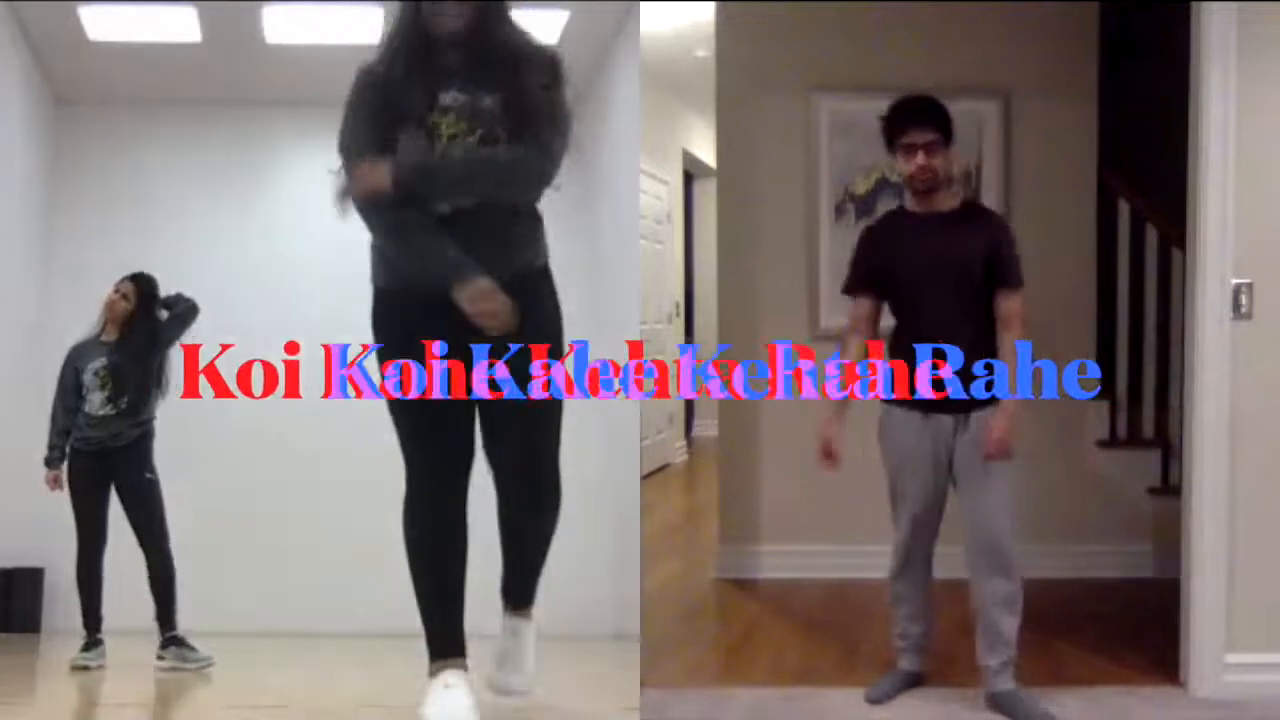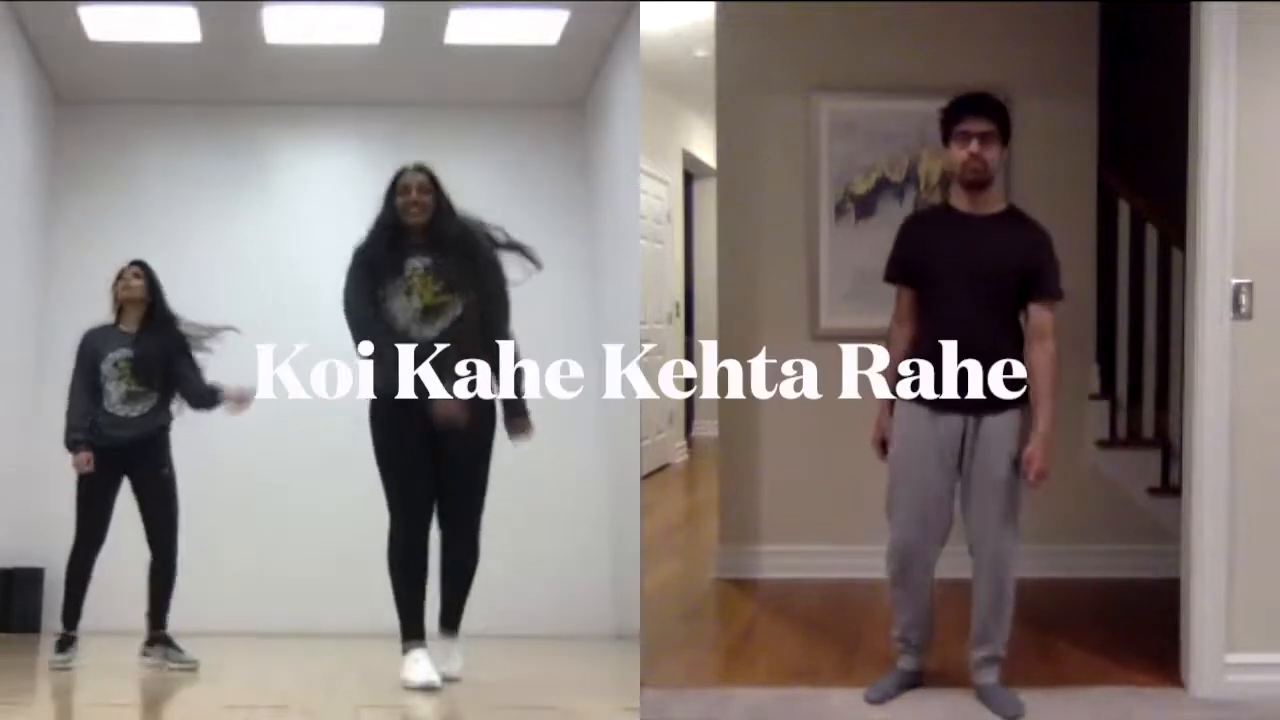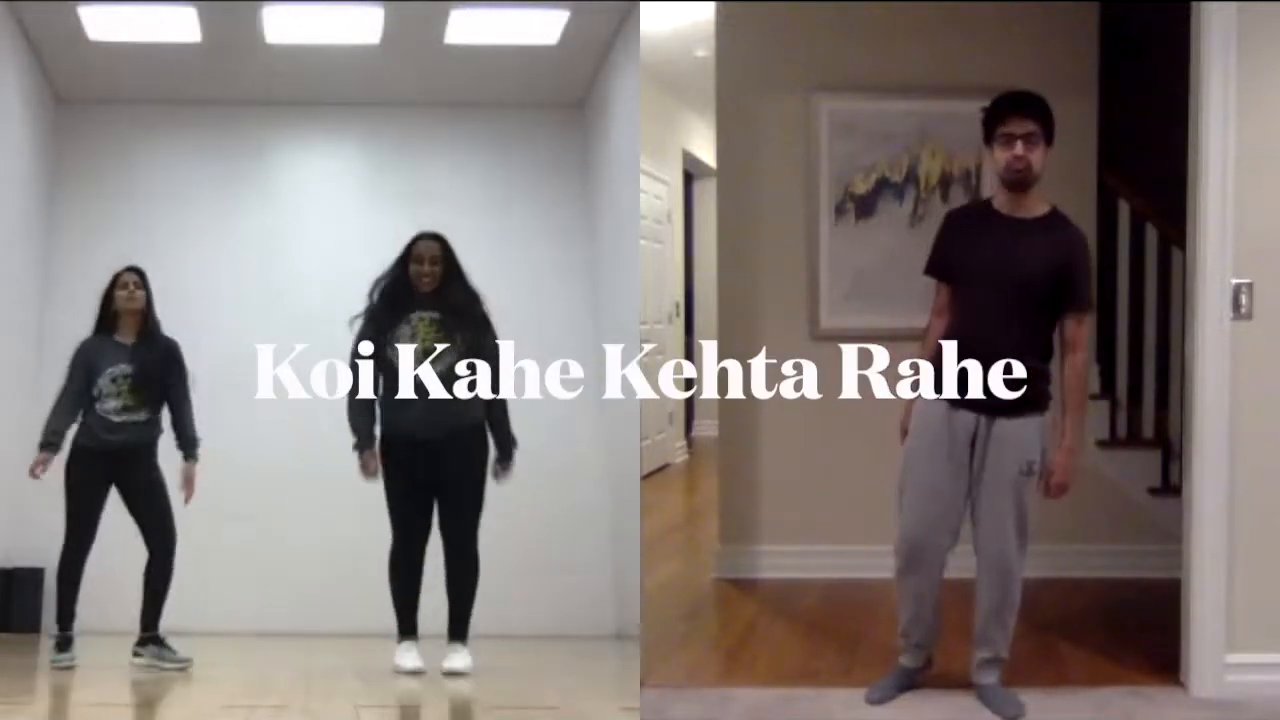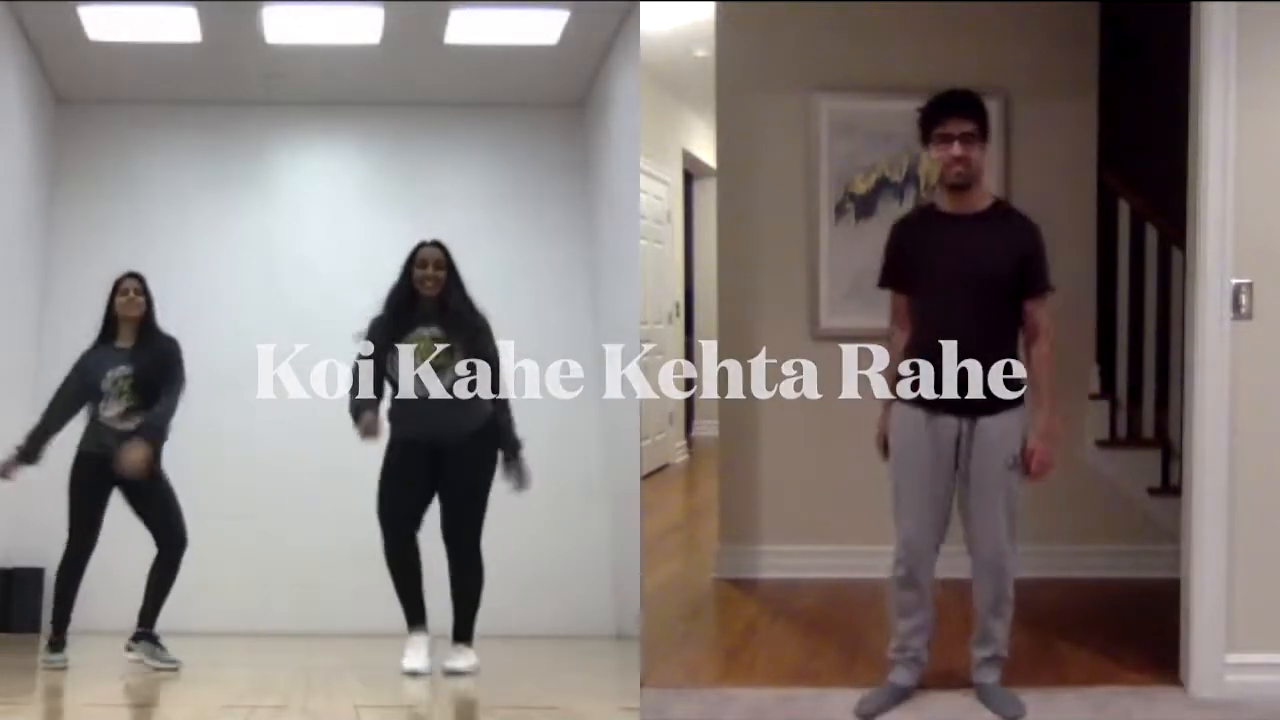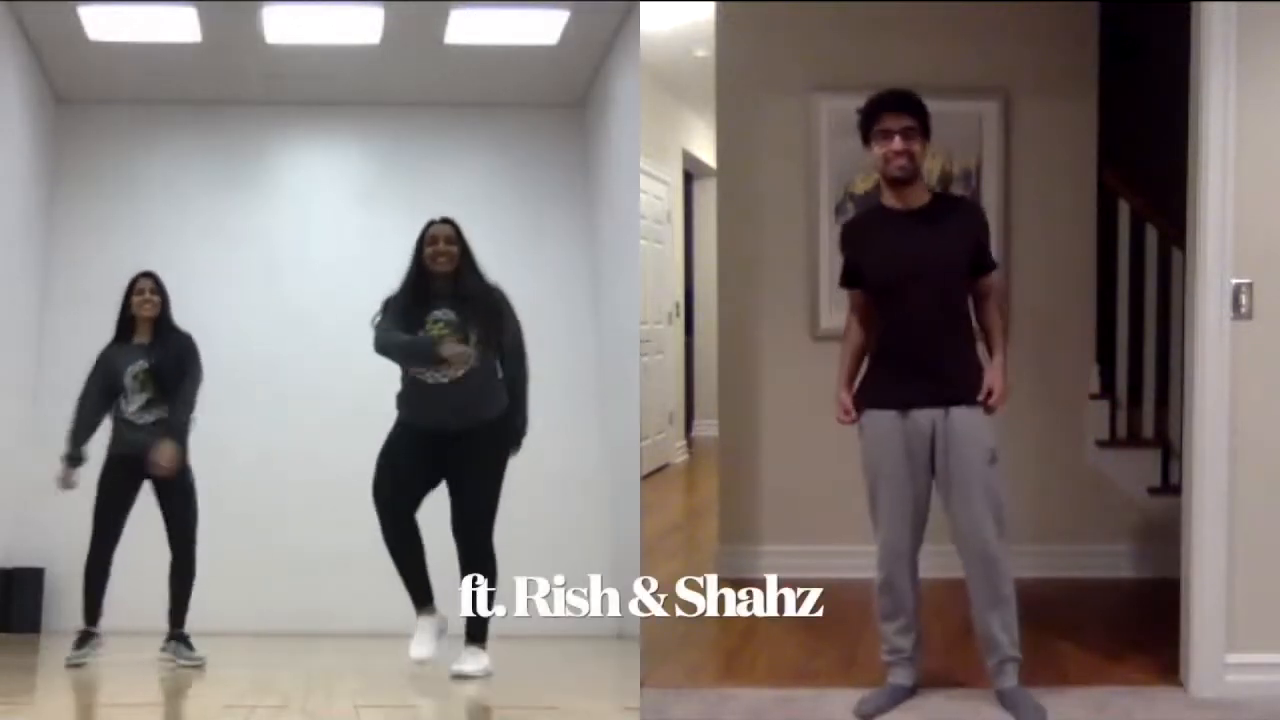
dt=1s
person 1, frame 1
left shoulder: (987, 229)
right shoulder: (879, 239)
left elbow: (1011, 324)
right elbow: (860, 333)
left wrist: (1007, 407)
right wrist: (834, 416)
left hip: (981, 411)
right hip: (908, 411)
left knee: (994, 542)
right knee: (911, 541)
right ankle: (910, 659)
person 1, frame 2
left shoulder: (1029, 239)
right shoulder: (919, 230)
left elbow: (1041, 337)
right elbow: (904, 323)
left wrist: (1042, 431)
right wrist: (886, 407)
left hip: (1001, 416)
right hip: (925, 411)
left knee: (995, 549)
right knee: (909, 543)
right ankle: (908, 659)
person 1, frame 3
left shoulder: (1066, 242)
right shoulder: (960, 225)
left elbow: (1074, 349)
left wrist: (1068, 442)
right wrist: (915, 394)
left hip: (1019, 419)
right hip: (945, 405)
left knee: (1001, 551)
right knee: (917, 539)
right ankle: (913, 659)
person 1, frame 4
left shoulder: (1018, 232)
right shoulder: (909, 232)
left elbow: (1040, 332)
right elbow: (901, 325)
left wrist: (1043, 421)
right wrist: (887, 407)
left hip: (997, 414)
right hip: (919, 411)
left knee: (993, 549)
right knee: (913, 546)
right ankle: (904, 668)
person 1, frame 5
left shoulder: (965, 218)
right shoulder: (859, 232)
left elbow: (988, 294)
left wrist: (998, 362)
right wrist: (844, 382)
left hip: (962, 405)
right hip: (887, 408)
left knee: (983, 543)
right knee: (894, 547)
person 2, frame 1
left shoulder: (530, 76)
right shoulder: (380, 87)
left elbow: (530, 168)
right elbow: (369, 192)
left wrist: (403, 173)
right wrist: (458, 274)
left hip: (513, 288)
right hip: (412, 299)
left knee: (530, 467)
right knee: (435, 479)
left ankle: (516, 614)
person 2, frame 2
left shoulder: (471, 248)
right shoulder: (371, 259)
left elbow: (497, 326)
right elbow: (365, 336)
left wrist: (515, 400)
right wrist: (425, 388)
left hip: (465, 405)
right hip: (400, 405)
left knee: (461, 522)
right knee: (409, 521)
left ankle: (449, 633)
right ankle: (415, 646)
person 2, frame 3
left shoulder: (470, 314)
right shoulder: (381, 314)
left elbow: (493, 382)
right elbow: (362, 384)
left wrist: (505, 442)
right wrist: (364, 442)
left hip: (462, 441)
right hip: (402, 443)
left knee: (460, 539)
right knee: (409, 538)
left ankle: (459, 642)
right ankle: (406, 640)
person 2, frame 4
left shoulder: (470, 324)
right shoulder: (387, 326)
left elbow: (493, 386)
right elbow: (363, 382)
left wrist: (511, 449)
right wrist: (364, 413)
left hip: (468, 444)
right hip: (409, 444)
left knee: (462, 541)
right knee: (395, 527)
left ankle: (463, 644)
right ankle: (417, 631)
person 2, frame 5
left shoulder: (488, 301)
right shoulder: (402, 305)
left elbow: (514, 366)
right elbow: (386, 343)
left wrist: (514, 428)
right wrist: (438, 349)
left hip: (480, 432)
right hip: (418, 429)
left knee: (473, 534)
right knee: (390, 503)
left ankle: (477, 646)
right ankle: (425, 612)
person 3, frame 1
left shoulder: (147, 345)
right shoulder: (81, 352)
left elbow: (188, 308)
right elbow: (64, 409)
left wrist: (155, 303)
right wrist: (54, 459)
left hip: (134, 455)
right hip: (86, 457)
left knee: (157, 545)
right knee: (90, 549)
left ankle: (170, 639)
right ankle: (93, 640)
person 3, frame 2
left shoulder: (168, 339)
right shoulder: (94, 340)
left elbow: (192, 390)
right elbow: (80, 397)
left wrist: (224, 396)
right wrist: (77, 444)
left hip: (151, 450)
right hip: (105, 451)
left knee: (164, 545)
right knee: (87, 542)
left ankle: (157, 638)
right ankle: (68, 636)
person 3, frame 3
left shoulder: (165, 349)
right shoulder: (91, 349)
left elbow: (179, 404)
right elbow: (69, 399)
left wrist: (190, 456)
right wrist: (48, 446)
left hip: (140, 457)
right hip: (92, 456)
left knee: (164, 542)
right knee: (76, 544)
left ankle: (149, 639)
right ankle: (64, 637)
person 3, frame 4
left shoulder: (165, 350)
right shoulder: (95, 355)
left elbow: (165, 402)
right elbow: (62, 406)
left wrist: (145, 442)
left hip: (142, 463)
right hip: (94, 461)
left knee: (174, 540)
right knee: (80, 548)
left ankle: (145, 635)
right ankle: (56, 641)
person 3, frame 5
left shoulder: (179, 344)
right shoulder: (111, 353)
left elbow: (185, 397)
right elbow: (89, 406)
left wrist: (172, 439)
right wrist: (71, 457)
left hip: (169, 456)
right hip: (123, 457)
left knee: (184, 544)
right knee: (103, 543)
left ankle: (177, 638)
right ankle: (89, 634)
